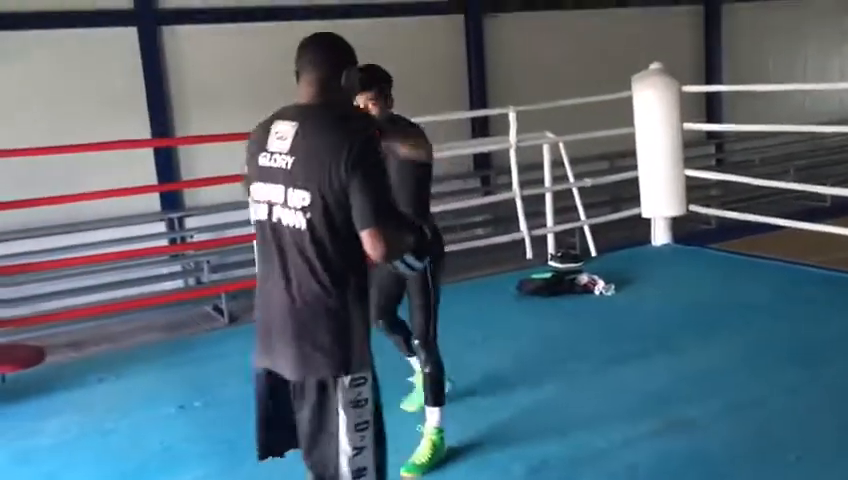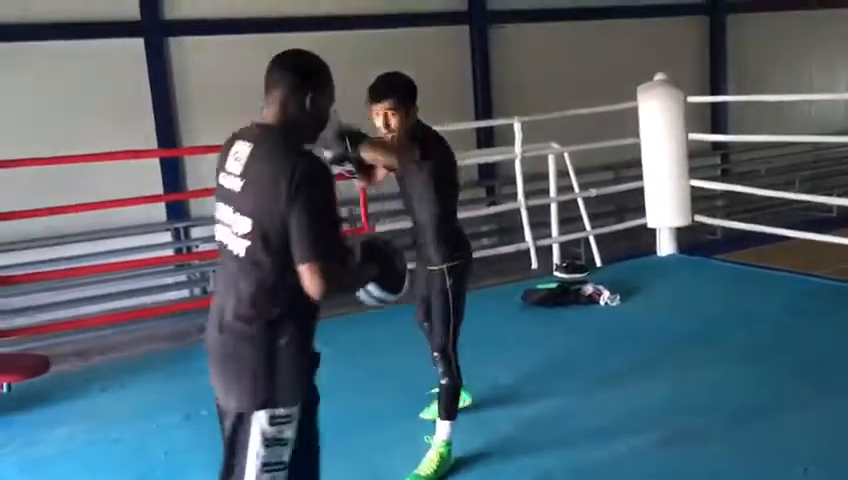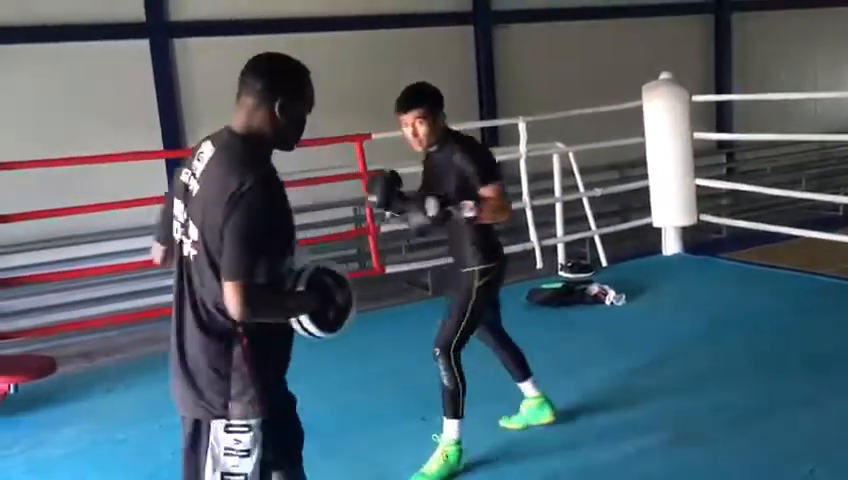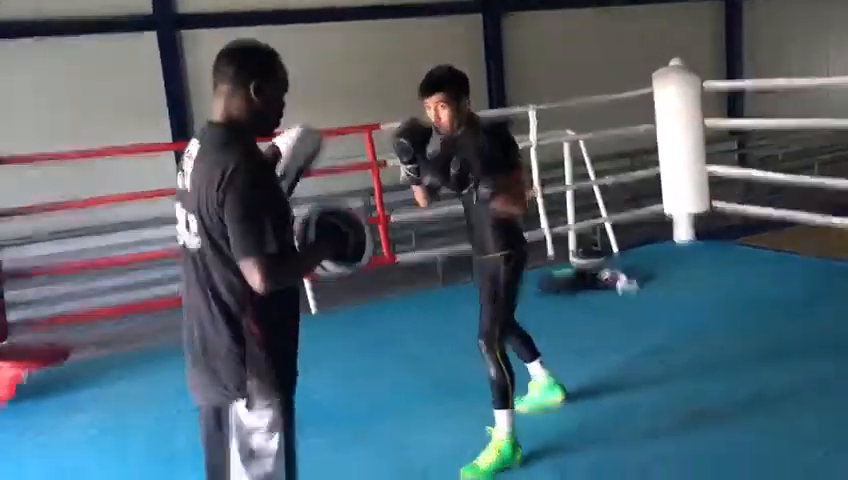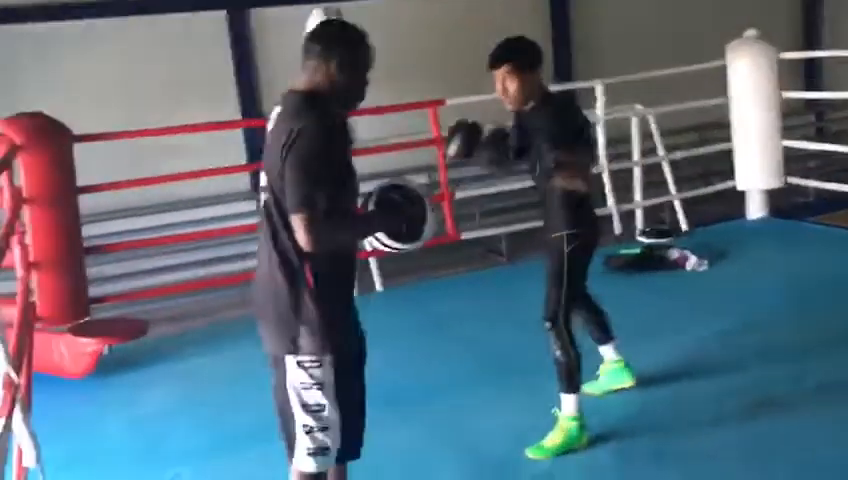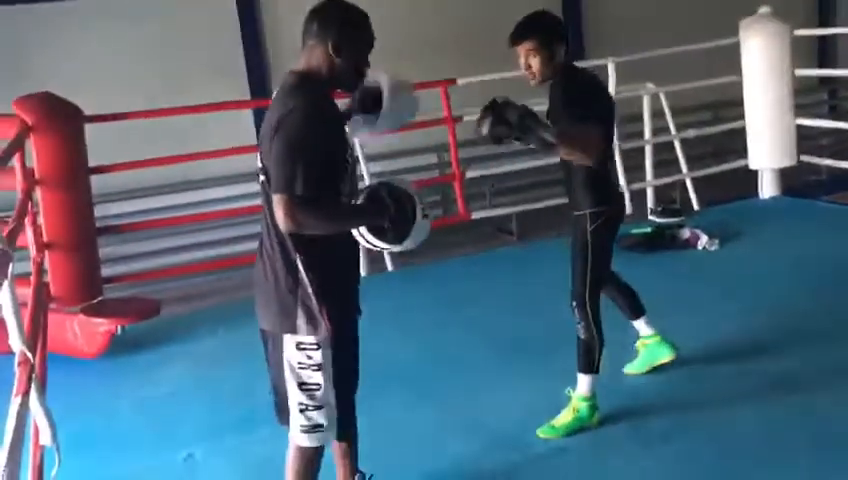
dt=0.3s
person 1, frame 1
left shoulder: (260, 138)
right shoulder: (352, 142)
right elbow: (378, 247)
right wrist: (413, 239)
left hip: (274, 330)
right hip: (330, 335)
person 1, frame 2
left shoulder: (234, 150)
right shoulder: (302, 169)
right elbow: (318, 283)
right wrist: (366, 269)
left hip: (230, 342)
right hip: (268, 360)
person 1, frame 3
left shoulder: (204, 154)
right shoulder: (255, 185)
left elbow: (161, 250)
right elbow: (242, 303)
right wrist: (312, 301)
left hip: (203, 358)
right hip: (232, 375)
person 1, frame 4
left shoulder: (201, 149)
right shoulder: (241, 166)
right elbow: (263, 276)
left wrist: (273, 163)
right wrist: (324, 248)
left hip: (215, 346)
right hip: (244, 357)
person 1, frame 5
left shoulder: (306, 116)
right shoulder: (310, 129)
right elbow: (311, 233)
right wrist: (382, 220)
left hip: (321, 301)
right hip: (305, 310)
left knee: (340, 424)
person 1, frame 6
left shoulder: (312, 100)
right shoulder: (302, 111)
right elbow: (291, 215)
left wrist: (356, 106)
right wrist: (368, 214)
left hip: (323, 283)
right hip: (302, 293)
left knee: (340, 392)
right knee: (312, 418)
person 2, frame 1
left shoulder: (406, 132)
left elbow: (420, 150)
left wrist: (376, 131)
left knee: (423, 337)
right knee: (381, 315)
left ankle: (433, 435)
right ankle: (426, 379)
person 2, frame 2
left shoulder: (426, 144)
right shoulder: (398, 144)
left elbow: (396, 157)
right elbow: (374, 175)
left wrist: (347, 141)
right wrist: (354, 162)
left hip: (448, 260)
right hip: (428, 256)
left knee: (442, 349)
right knee: (428, 324)
right ankle: (456, 391)
person 2, frame 3
left shoulder: (467, 152)
right shoulder: (433, 159)
left elbow: (502, 208)
right elbow: (427, 211)
left wrist: (453, 208)
right wrist: (400, 202)
left hip: (482, 265)
right hip: (467, 263)
left knee: (446, 349)
right knee: (492, 331)
right ankle: (535, 403)
person 2, frame 4
left shoulder: (492, 138)
right shoulder: (446, 141)
left elbow: (517, 202)
right elbow: (424, 199)
left wrist: (470, 183)
right wrist: (412, 164)
left hip: (503, 252)
right hip: (484, 250)
left knee: (489, 339)
right knee: (502, 323)
left ankle: (505, 443)
right ankle: (545, 384)
person 2, frame 5
left shoulder: (562, 114)
right shoulder: (526, 116)
left elbow: (579, 178)
right elbow: (524, 152)
left wrist: (529, 159)
left hip: (572, 229)
right hip: (557, 227)
left knee: (555, 320)
right knee: (577, 298)
left ankle: (572, 423)
right ankle: (615, 367)
person 2, frame 6
left shoulder: (582, 90)
right shoulder: (564, 88)
left elbow: (587, 153)
right elbow: (562, 135)
left wrist: (534, 132)
right wrist: (525, 127)
left hip: (597, 208)
right hip: (588, 206)
left knee: (583, 299)
right knee: (601, 277)
left ankle: (585, 404)
right ankle: (653, 342)
